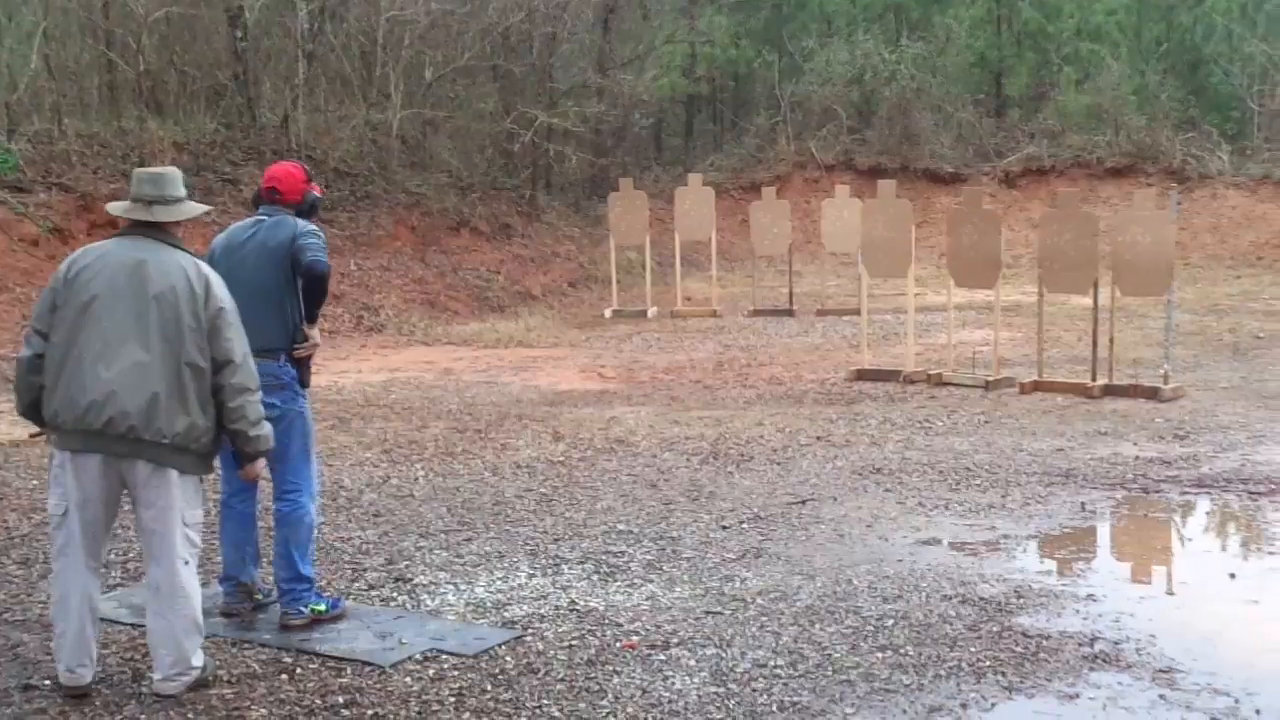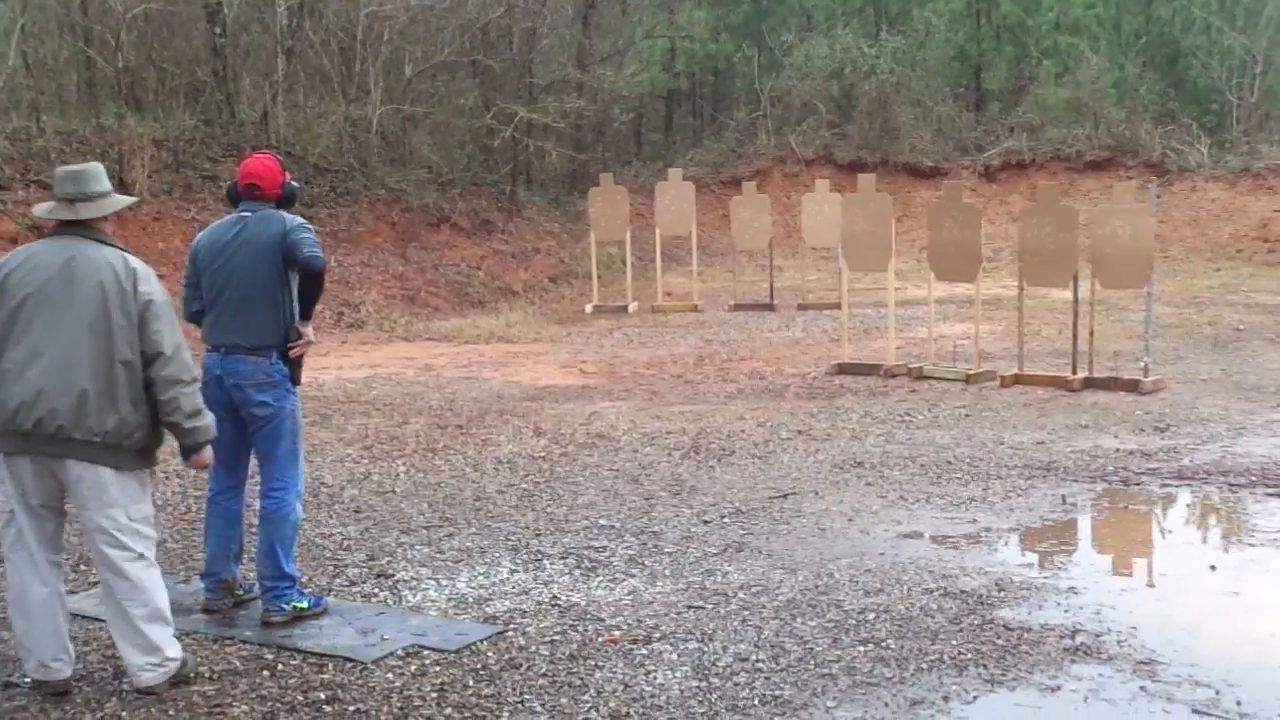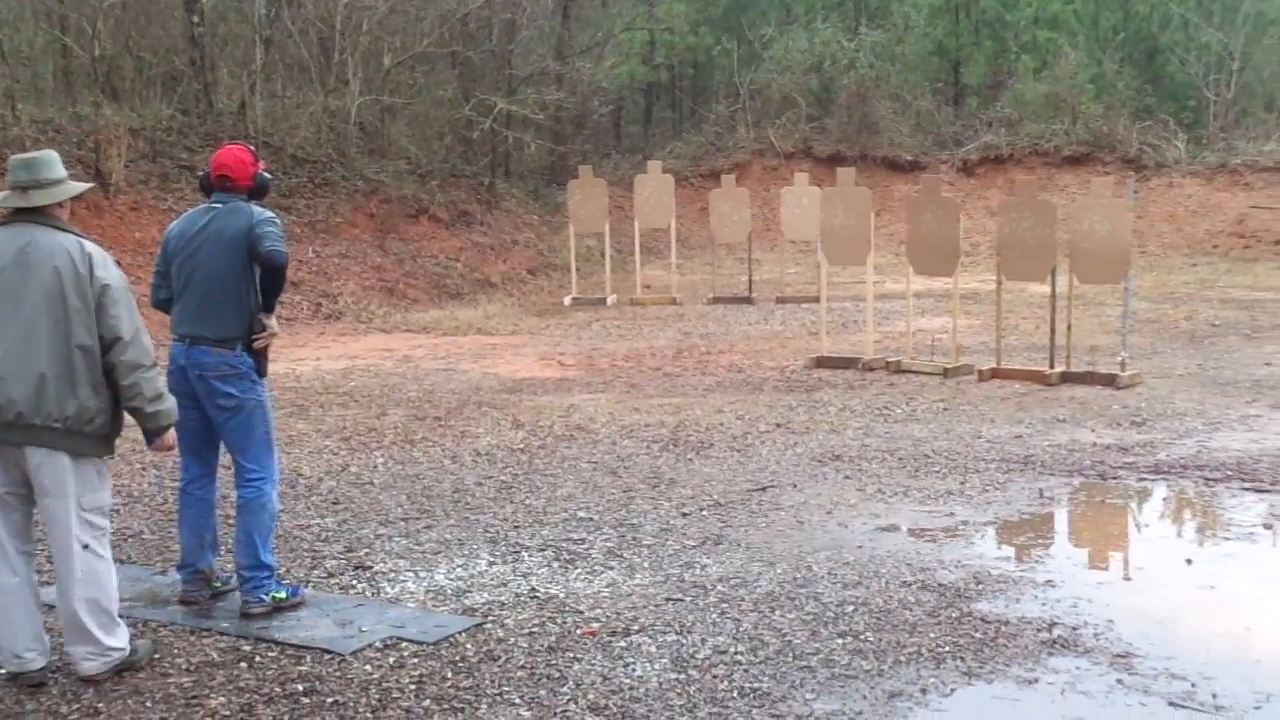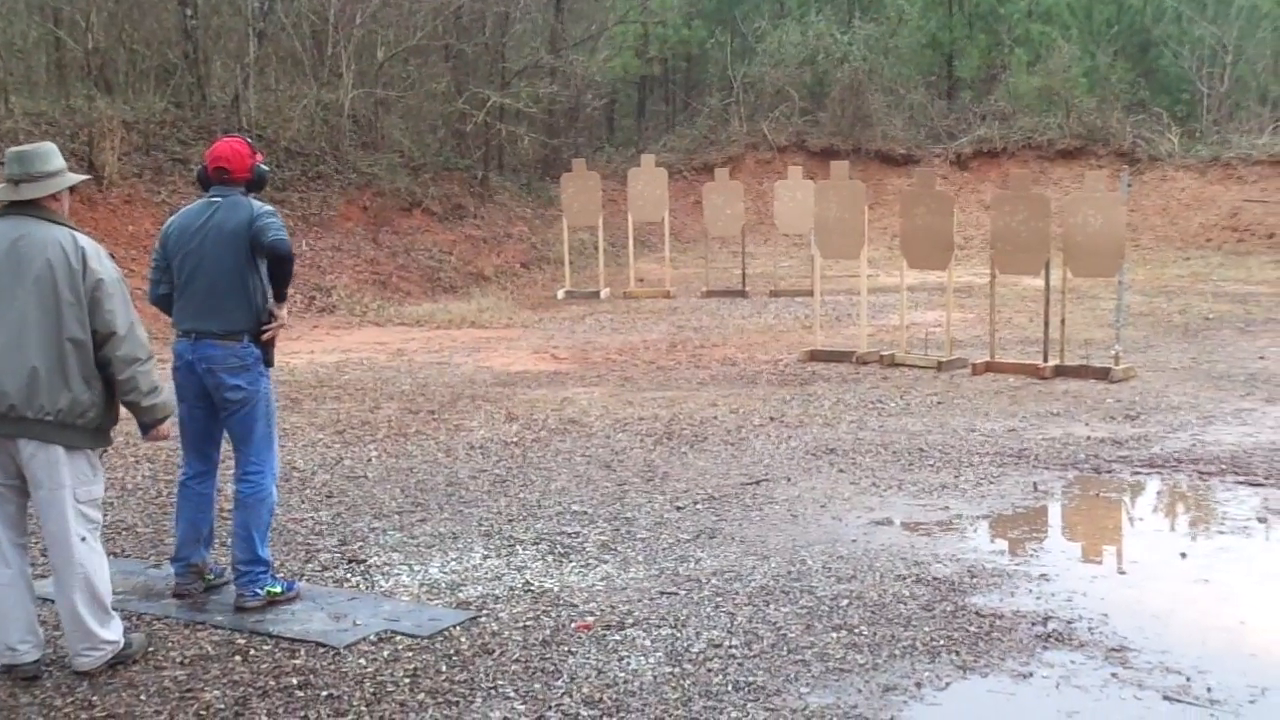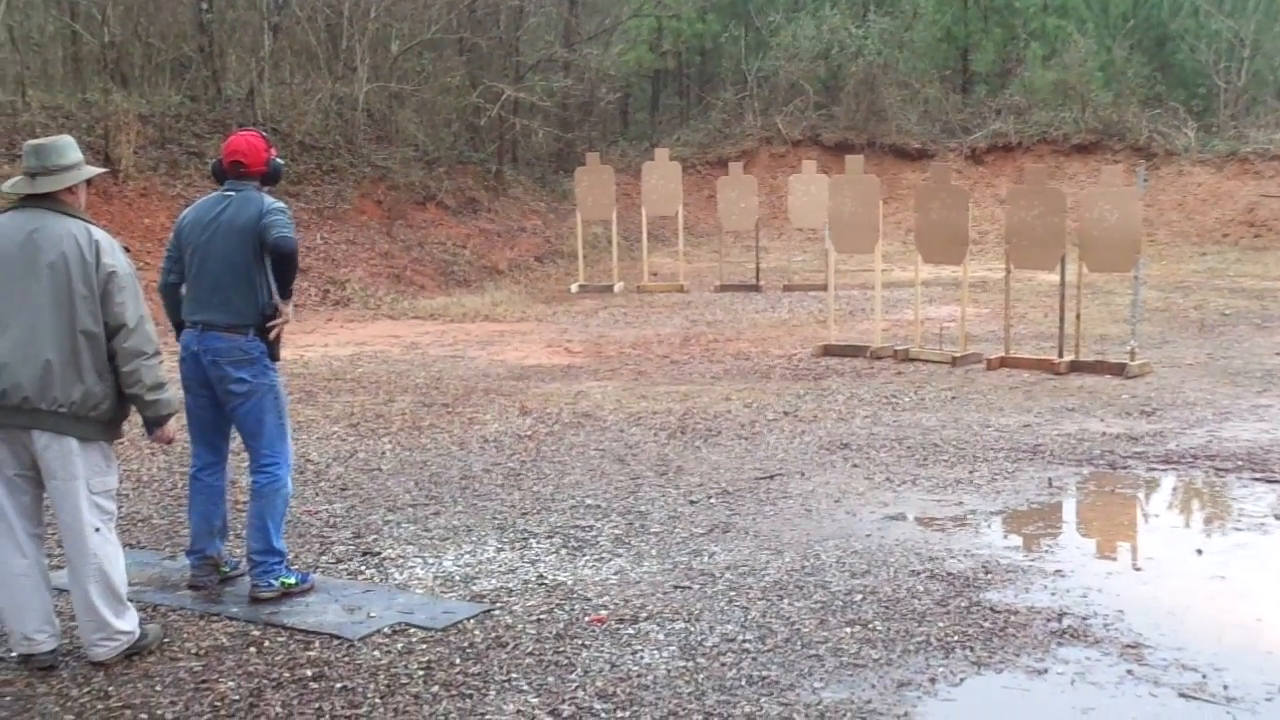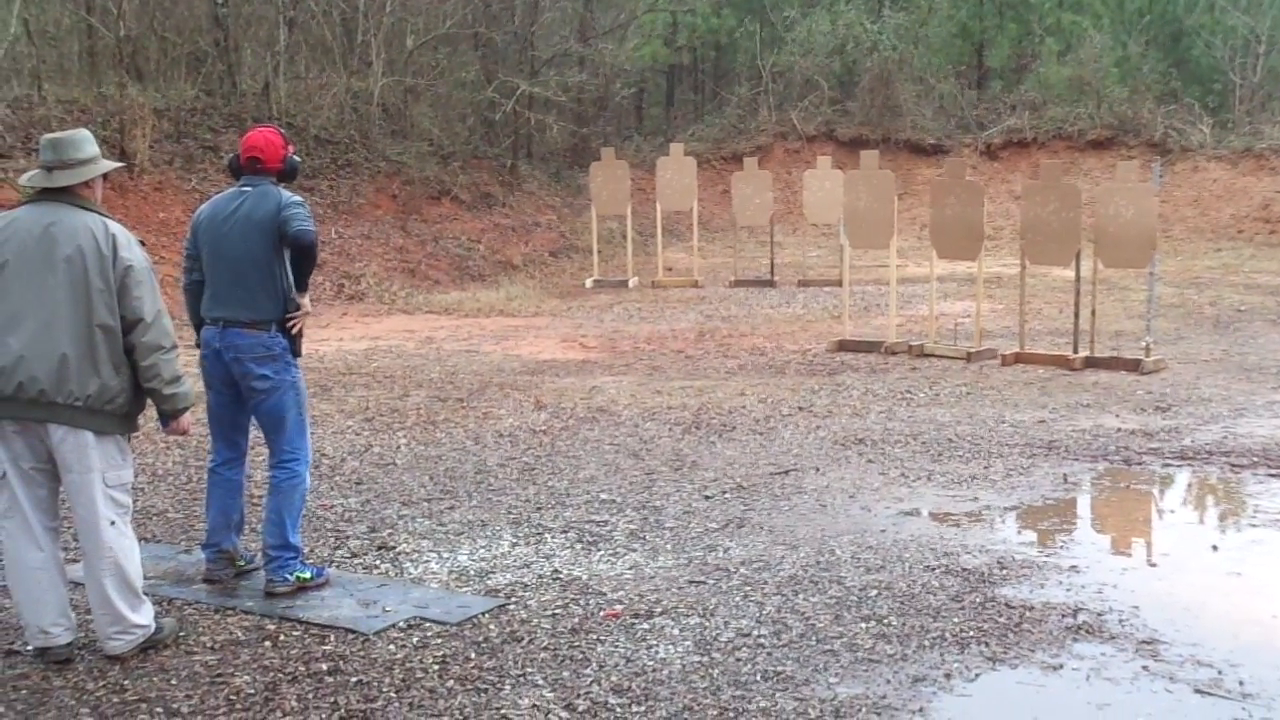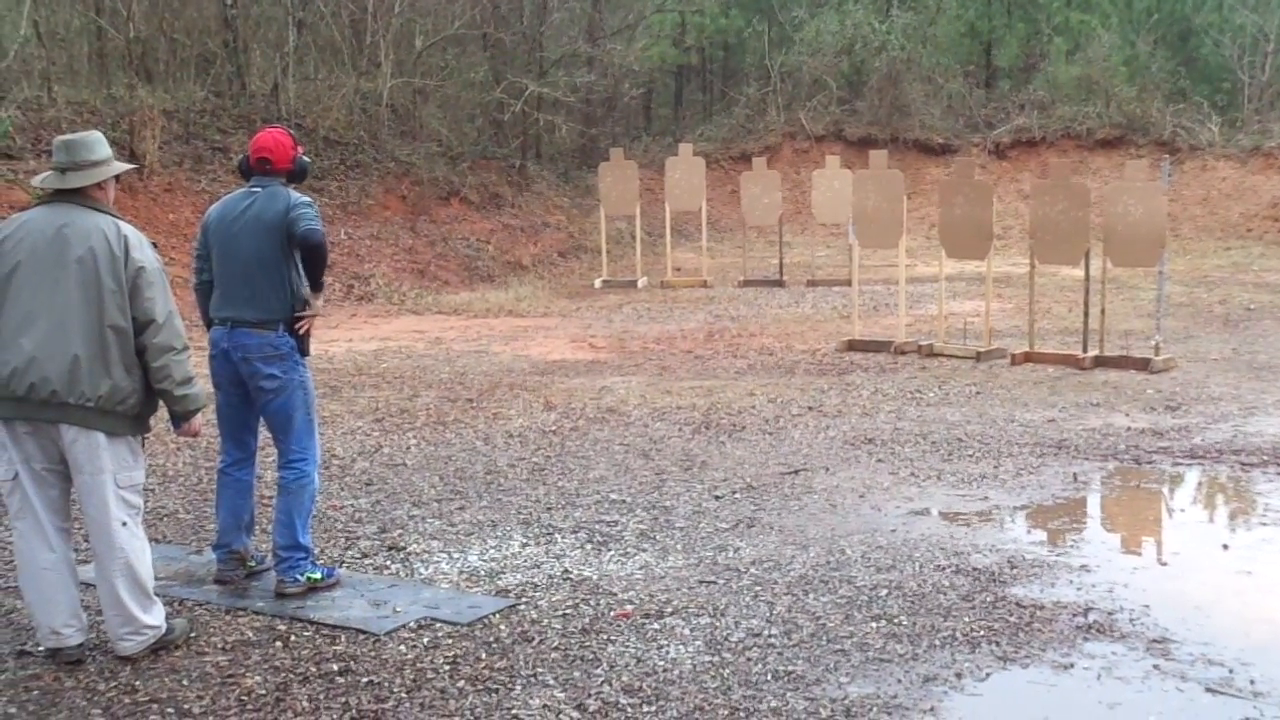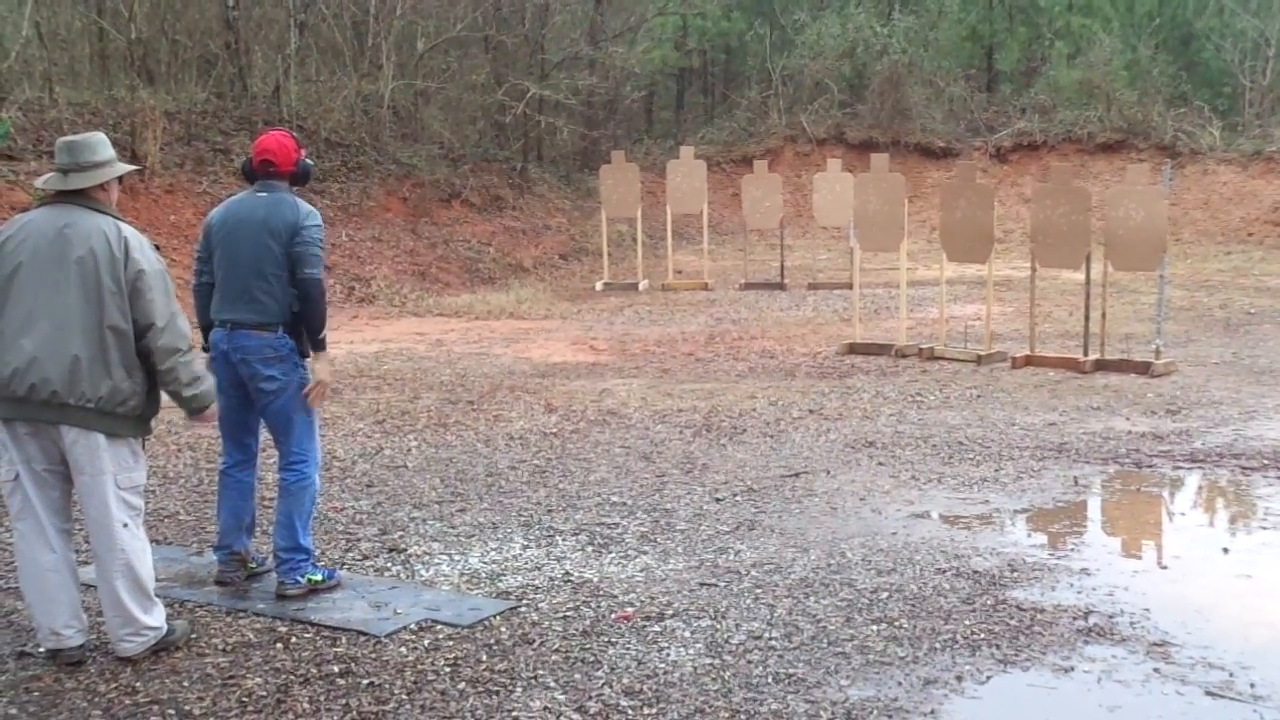
dt=0.4s
person 1, frame 1
left shoulder: (79, 264)
right shoulder: (200, 278)
left elbow: (36, 352)
right elbow: (234, 372)
left wrist: (38, 413)
right wrist: (251, 443)
left hip: (82, 432)
right hip: (164, 437)
left knee: (75, 554)
right knee: (171, 558)
left ankle: (73, 670)
right ankle: (176, 670)
person 1, frame 2
right shoulder: (130, 273)
right elbow: (169, 365)
right wrist: (195, 435)
right hip: (102, 436)
right knee: (126, 553)
left ankle: (49, 667)
right ankle: (155, 663)
person 1, frame 3
right shoulder: (86, 258)
right elbow: (128, 349)
right wrist: (156, 418)
right hip: (63, 422)
right knee: (82, 544)
right ankle: (100, 650)
person 1, frame 4
right shoulder: (80, 252)
right elbow: (122, 343)
right wrist: (151, 409)
right hip: (55, 415)
right knee: (73, 535)
right ankle: (96, 645)
person 1, frame 5
right shoulder: (94, 245)
right elbow: (132, 339)
right wrist: (156, 409)
right hip: (69, 407)
right knee: (88, 525)
right ankle: (111, 636)
person 1, frame 6
right shoulder: (110, 239)
right elbow: (148, 332)
right wrist: (173, 401)
right hip: (84, 400)
right knee: (103, 519)
left ankle: (48, 634)
right ankle: (126, 630)
person 1, frame 7
right shoulder: (123, 240)
right elbow: (160, 334)
right wrist: (184, 403)
right hip: (96, 402)
right knee: (115, 520)
left ankle: (60, 635)
right ankle: (137, 631)
person 1, frame 8
right shoulder: (123, 242)
right elbow: (164, 335)
right wrist: (197, 397)
right hip: (96, 402)
right knee: (115, 522)
left ankle: (60, 636)
right ankle: (138, 633)
person 2, frame 1
left shoulder: (224, 239)
right shoulder: (300, 232)
right elbow: (316, 269)
right wrist: (309, 323)
right hip: (274, 373)
left knee: (236, 486)
right knee: (295, 489)
left ankle: (238, 589)
right ankle: (298, 599)
person 2, frame 2
left shoulder: (206, 238)
right shoulder: (288, 226)
left elbow: (192, 310)
right elbow: (313, 265)
right wrist: (304, 319)
left hip: (215, 368)
right hip: (265, 371)
left knee: (224, 483)
right knee: (281, 486)
left ankle: (220, 585)
right ankle: (280, 597)
person 2, frame 3
left shoulder: (178, 227)
right shoulder: (256, 219)
left elbow: (160, 297)
right elbow: (275, 259)
right wrist: (266, 312)
left hip: (182, 358)
right hip: (230, 362)
left knee: (196, 473)
right knee: (256, 475)
left ankle: (197, 577)
right ankle: (259, 588)
person 2, frame 4
left shoulder: (177, 223)
right shoulder: (255, 212)
left elbow: (159, 293)
right elbow: (280, 249)
right wrist: (279, 301)
left hip: (187, 354)
right hip: (237, 356)
left knee: (197, 468)
right knee: (256, 470)
left ankle: (190, 570)
right ankle: (254, 582)
person 2, frame 5
left shoulder: (192, 214)
right shoulder: (266, 208)
left elbow: (168, 283)
right elbow: (284, 246)
right wrist: (284, 298)
left hip: (195, 346)
right hip: (242, 349)
left knee: (206, 460)
right knee: (271, 461)
left ankle: (205, 562)
right ankle: (269, 573)
person 2, frame 6
left shoulder: (207, 212)
right shoulder: (284, 202)
left elbow: (193, 283)
right elbow: (304, 239)
right wrist: (300, 291)
left hip: (217, 341)
right hip: (263, 344)
left knee: (226, 454)
right knee: (290, 457)
left ankle: (221, 555)
right ankle: (283, 568)
person 2, frame 7
left shoulder: (216, 212)
right shoulder: (293, 203)
left elbow: (202, 283)
right elbow: (312, 239)
right wrist: (315, 291)
left hip: (224, 342)
right hip: (272, 344)
left knee: (235, 455)
right knee: (298, 457)
left ankle: (231, 556)
right ankle: (293, 568)
person 2, frame 8
left shoulder: (219, 215)
right shoulder: (299, 214)
left elbow: (202, 286)
right elbow: (309, 285)
left wrist: (213, 342)
right wrist: (319, 352)
left hip: (225, 343)
right hip: (273, 345)
left knee: (237, 456)
right knee: (299, 459)
left ankle: (232, 558)
right ankle: (295, 570)
